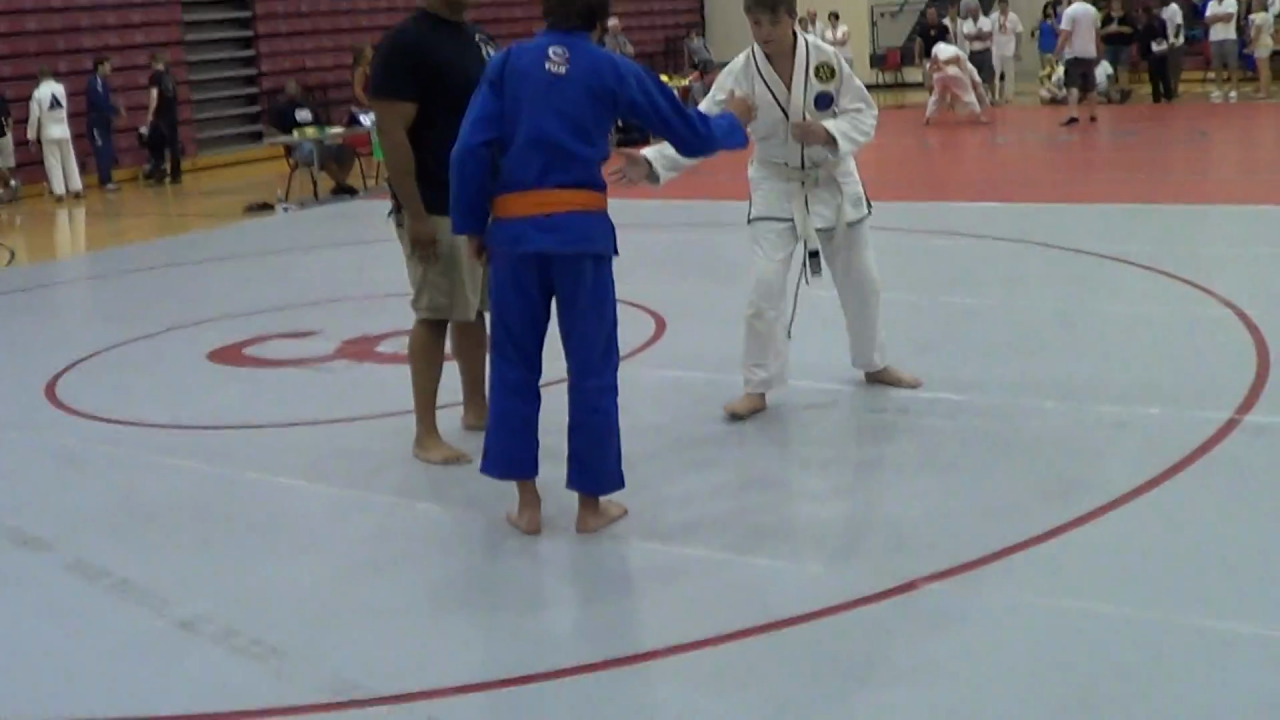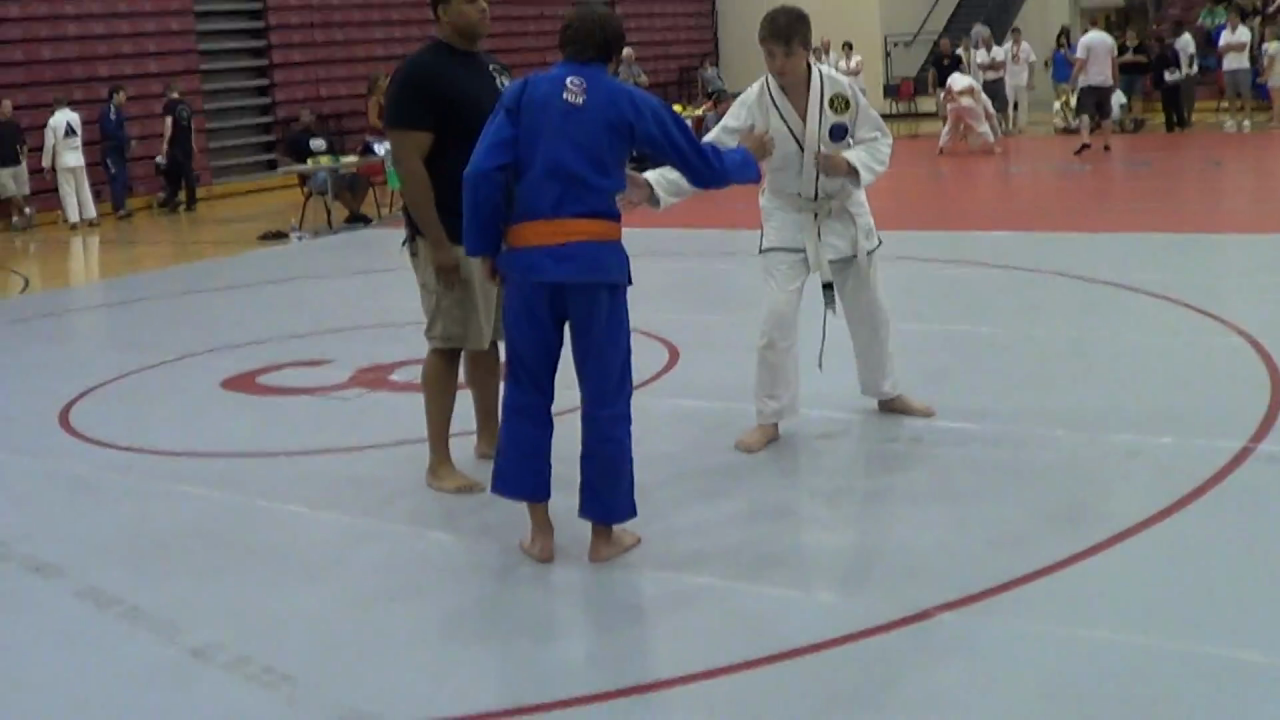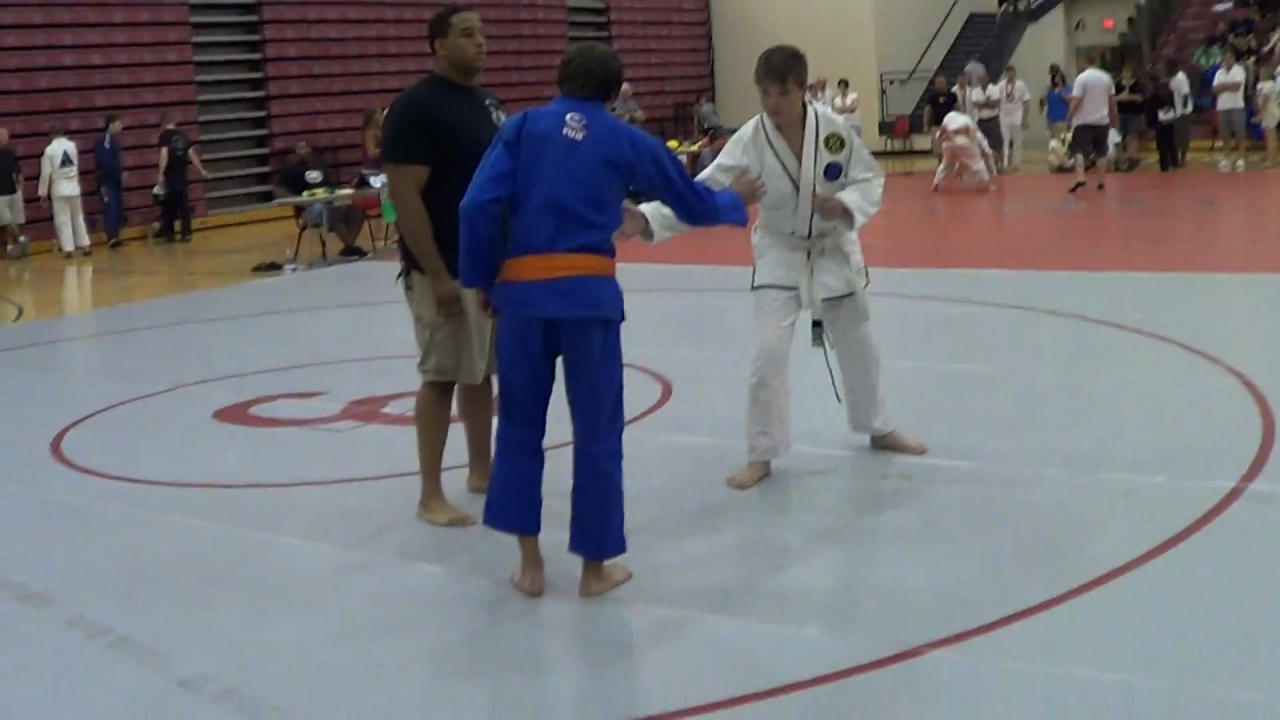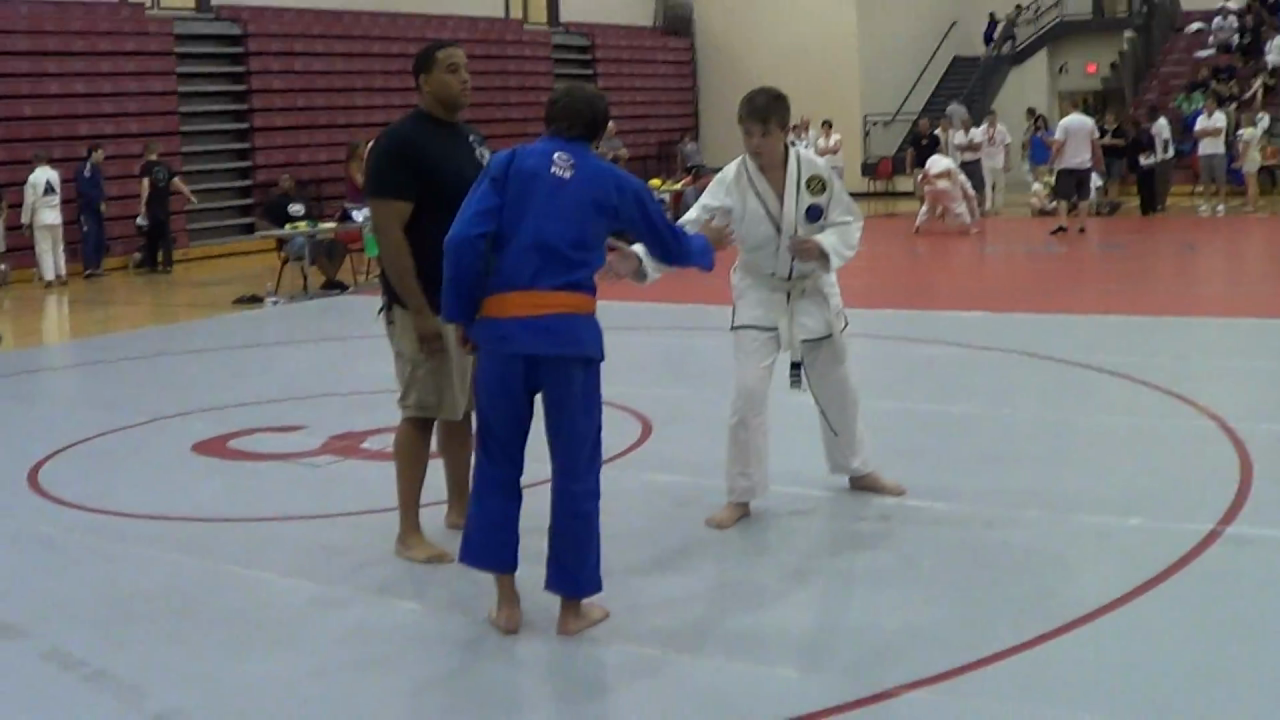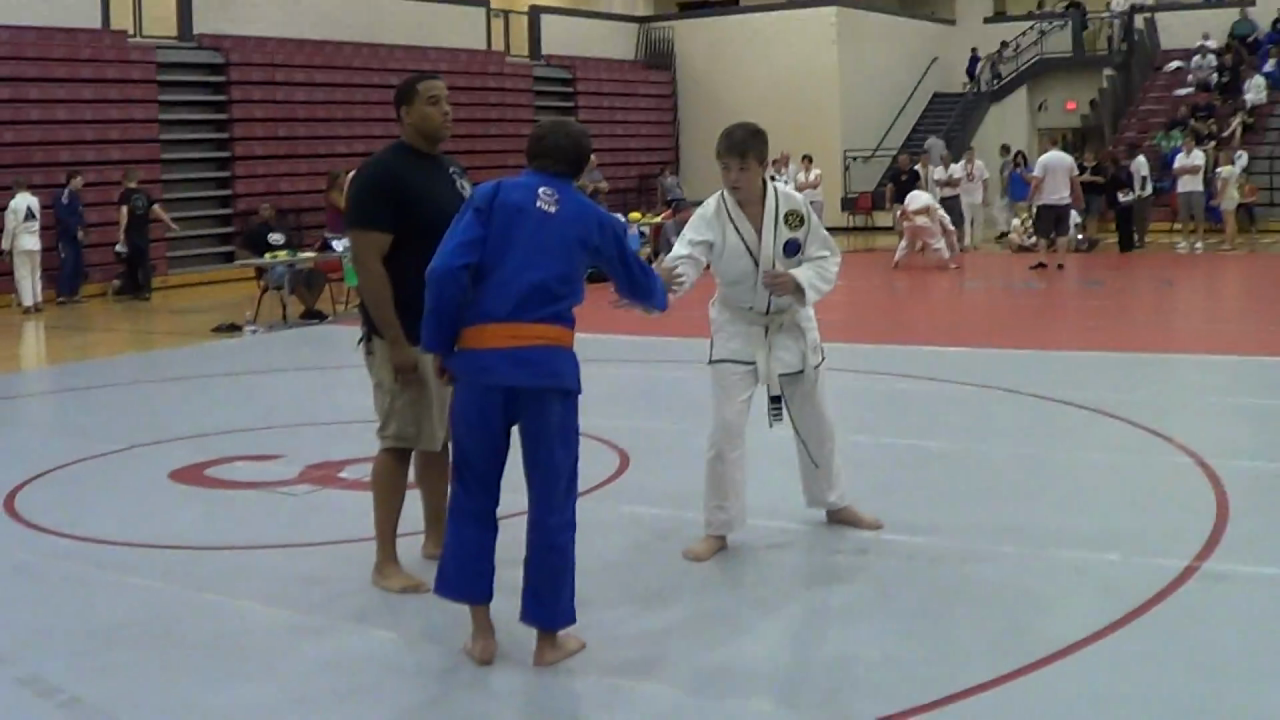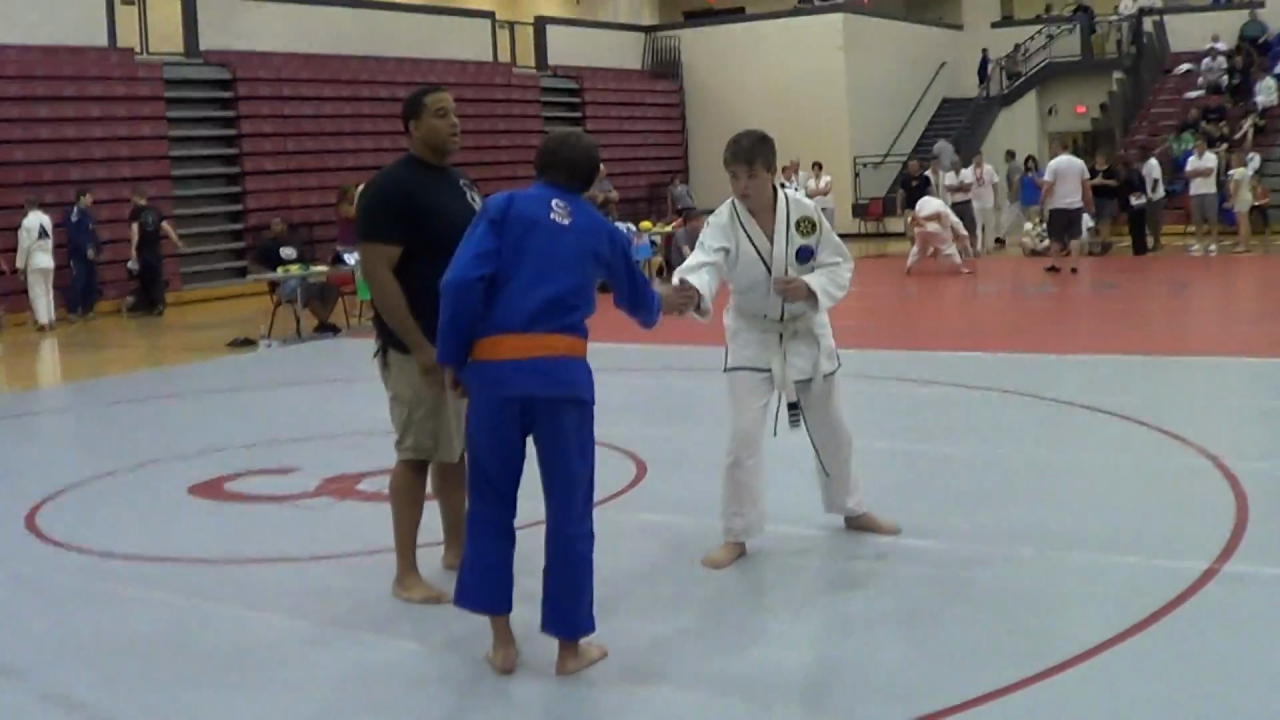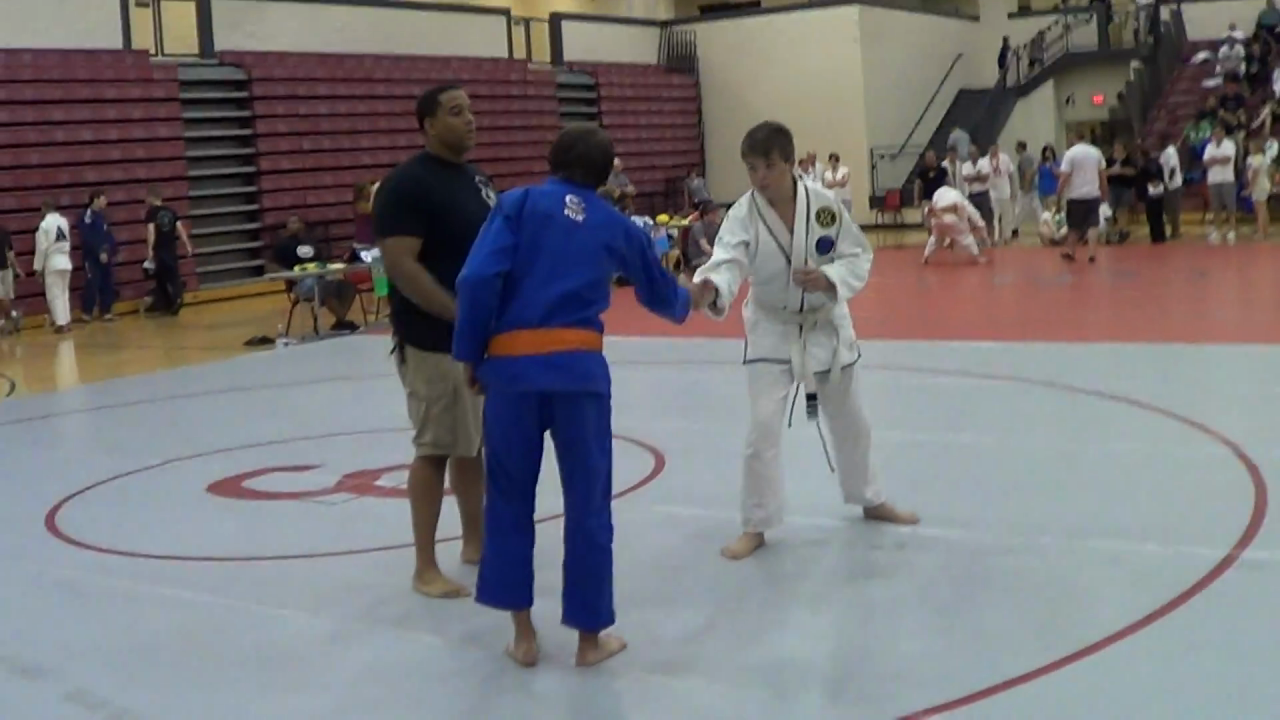
dt=0.1s
person 1, frame 1
left shoulder: (507, 63)
right shoulder: (613, 70)
left elbow: (470, 149)
right elbow: (690, 135)
left wrist: (473, 224)
right wrist: (732, 122)
left hip: (514, 229)
right hip: (580, 228)
left knee: (514, 364)
right knee: (592, 368)
left ankle: (526, 500)
right ankle: (592, 502)
person 1, frame 2
left shoulder: (523, 92)
right shoulder: (629, 101)
left elbow: (482, 173)
right elbow: (702, 167)
left wrist: (486, 247)
right wrist: (746, 156)
left hip: (528, 257)
right hip: (596, 257)
left knee: (527, 392)
right knee: (606, 398)
left ankle: (540, 529)
right ankle: (605, 532)
person 1, frame 3
left shoulder: (522, 126)
right shoulder: (628, 140)
left elbow: (478, 205)
right elbow: (694, 206)
left wrist: (482, 279)
right wrist: (735, 200)
left hip: (522, 291)
right hip: (590, 292)
left knee: (520, 426)
right knee: (598, 432)
left ankle: (530, 563)
right ankle: (596, 566)
person 1, frame 4
left shoulder: (510, 162)
right shoulder: (614, 181)
left elbow: (464, 240)
right elbow: (673, 247)
left wrist: (463, 313)
right wrist: (705, 244)
left hip: (504, 326)
right hip: (571, 329)
left knee: (498, 461)
right knee: (576, 470)
left ankle: (507, 599)
right ankle: (574, 604)
person 1, frame 5
left shoulder: (492, 194)
right shoulder: (593, 218)
left elbow: (447, 271)
right elbow: (637, 284)
left wrist: (440, 345)
right wrist: (660, 288)
left hip: (483, 359)
right hip: (549, 362)
left knee: (474, 493)
right knee: (552, 502)
left ankle: (481, 631)
right ankle: (549, 636)
person 1, frame 6
left shoulder: (502, 207)
right shoulder: (601, 230)
left elbow: (461, 283)
right elbow: (636, 300)
left wrist: (453, 357)
right wrist: (667, 302)
left hip: (495, 370)
right hip: (563, 373)
left knee: (491, 505)
right knee: (569, 512)
left ankle: (502, 641)
right ankle: (570, 644)
person 1, frame 7
left shoulder: (517, 203)
right shoulder: (617, 226)
left elbow: (477, 280)
right elbow: (659, 294)
left wrist: (471, 354)
right wrist: (688, 300)
left hip: (512, 366)
right hip: (579, 367)
left knee: (509, 500)
right knee: (588, 504)
left ankle: (523, 634)
right ankle: (591, 636)
person 2, frame 1
left shoulder: (480, 38)
right shoulder: (406, 43)
right elbow: (392, 133)
right wrist: (414, 213)
right hip: (438, 208)
left knee: (473, 309)
right knee: (435, 315)
left ankle: (476, 409)
right ankle: (426, 433)
person 2, frame 2
left shoulder: (493, 66)
right shoulder: (419, 73)
right elbow: (408, 163)
right wrist: (437, 242)
right hip: (452, 237)
left knee: (488, 339)
right knee: (448, 346)
left ankle: (489, 437)
right ankle: (439, 463)
person 2, frame 3
left shoulder: (488, 104)
right shoulder: (416, 108)
right elbow: (405, 197)
right wrist: (437, 275)
right hip: (447, 272)
left knee: (480, 372)
right knee: (441, 378)
left ankle: (481, 470)
right ankle: (431, 495)
person 2, frame 4
left shoulder: (472, 139)
right shoulder: (400, 143)
right elbow: (388, 232)
right wrist: (419, 311)
right hip: (429, 307)
left knee: (462, 408)
right knee: (421, 413)
left ankle: (460, 506)
right ankle: (409, 531)
person 2, frame 5
left shoulder: (452, 171)
right shoulder: (381, 175)
right elbow: (367, 263)
right wrist: (396, 342)
right hip: (408, 339)
left knee: (439, 440)
right knee: (399, 444)
left ankle: (437, 538)
right ankle: (386, 562)
person 2, frame 6
left shoulder: (462, 183)
right shoulder: (391, 187)
right elbow: (377, 274)
right wrist: (418, 347)
right hip: (420, 350)
left knee: (456, 450)
right knee: (417, 455)
left ankle: (456, 548)
right ankle: (406, 573)
person 2, frame 7
left shoulder: (477, 179)
right shoulder: (407, 185)
right elbow: (401, 266)
right wrist: (458, 312)
right hip: (436, 345)
left knee: (474, 445)
right knee: (435, 450)
left ankle: (475, 542)
right ankle: (425, 567)
person 3, frame 1
left shoulder: (825, 58)
right shoulder: (740, 74)
left elbow: (864, 113)
left wrist: (828, 133)
right wrist: (652, 161)
left hip: (833, 182)
right hip: (776, 187)
left knee: (860, 281)
right knee: (765, 289)
left ankle: (873, 364)
right ankle: (756, 388)
person 3, frame 2
left shoulder: (839, 88)
right shoulder: (754, 102)
left elbow: (878, 139)
left wrist: (850, 163)
right wrist: (653, 185)
left hip: (844, 212)
right hip: (788, 218)
left knee: (868, 310)
right knee: (778, 319)
left ankle: (886, 393)
right ankle: (769, 418)
person 3, frame 3
left shoulder: (833, 127)
right shoulder: (749, 141)
left elbow: (871, 180)
left wrist: (845, 205)
right wrist: (647, 218)
left hip: (835, 251)
right hip: (780, 256)
left knee: (859, 348)
right knee: (769, 357)
left ankle: (879, 429)
right ankle: (761, 456)
person 3, frame 4
left shoulder: (815, 170)
right shoulder: (732, 180)
left elbow: (849, 222)
right elbow: (690, 230)
left wrist: (824, 248)
right wrist: (639, 258)
left hip: (813, 292)
right hip: (759, 297)
left knee: (837, 389)
right knee: (749, 398)
left ankle: (857, 469)
right ankle: (741, 496)
person 3, frame 5
left shoulder: (794, 205)
right shoulder: (710, 216)
left elbow: (825, 258)
right elbow: (681, 262)
left wrist: (798, 282)
left hip: (791, 327)
right hip: (738, 332)
left knee: (813, 423)
right knee: (727, 431)
left ankle: (833, 503)
right ankle: (718, 529)
person 3, frame 6
left shoulder: (804, 212)
right shoulder: (723, 224)
left elbow: (839, 265)
right elbow: (704, 267)
left wrist: (810, 288)
right wrist: (691, 292)
left hip: (806, 333)
right hip: (753, 339)
left knee: (831, 430)
right knee: (744, 438)
left ankle: (852, 510)
right ankle: (737, 535)
person 3, frame 7
left shoulder: (824, 203)
right shoulder: (743, 216)
left elbow: (859, 255)
right elbow: (726, 263)
left wrist: (829, 279)
right wrist: (710, 289)
left hip: (826, 324)
right hip: (772, 330)
left knee: (850, 422)
right knee: (763, 430)
left ankle: (870, 500)
right ankle: (755, 526)
